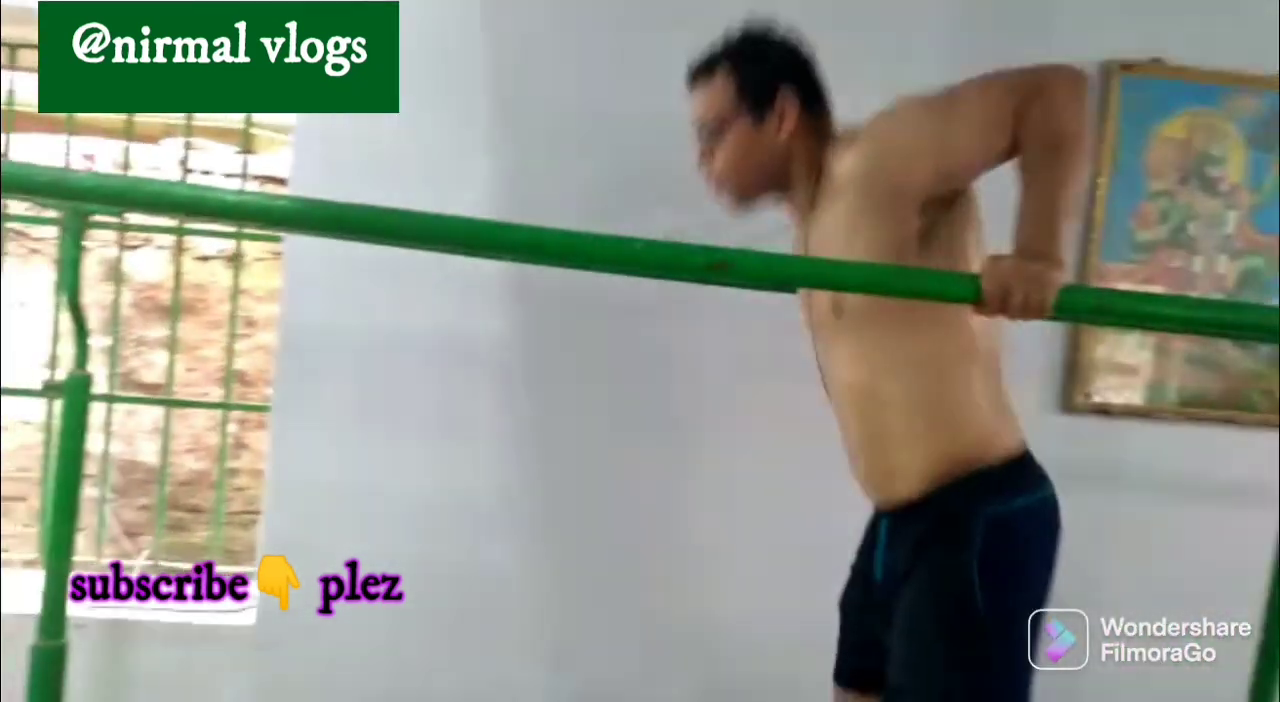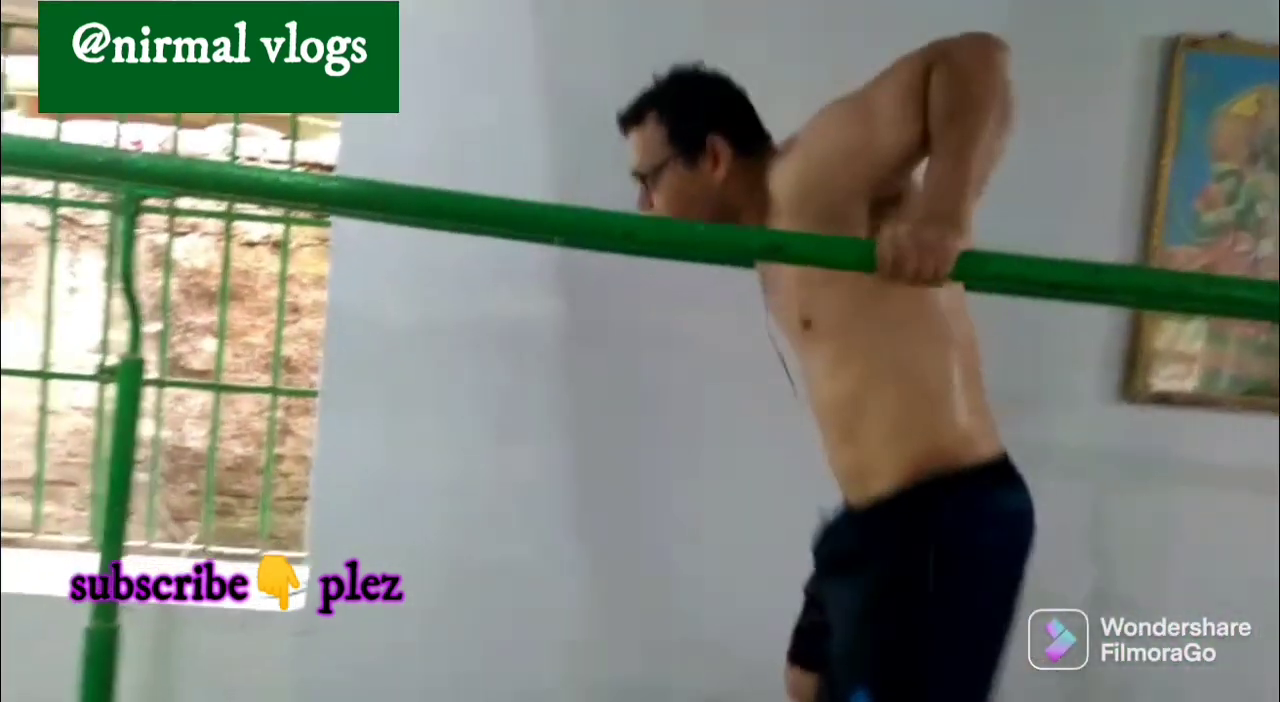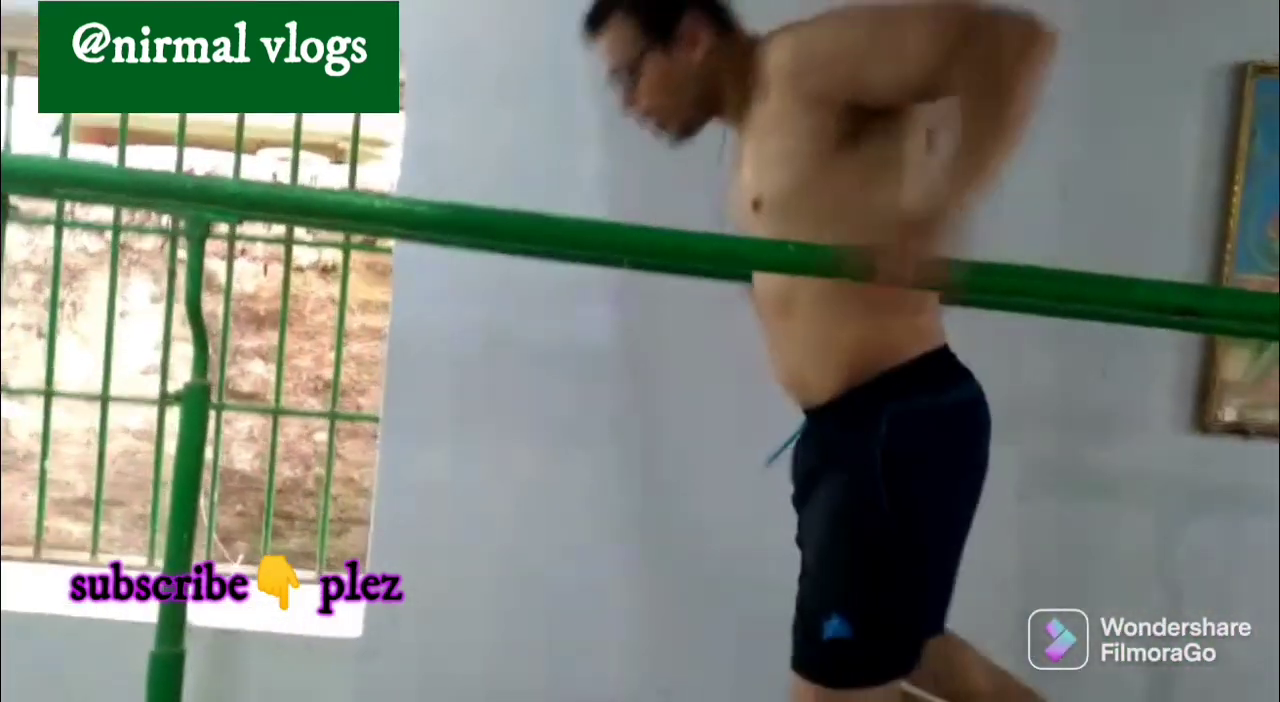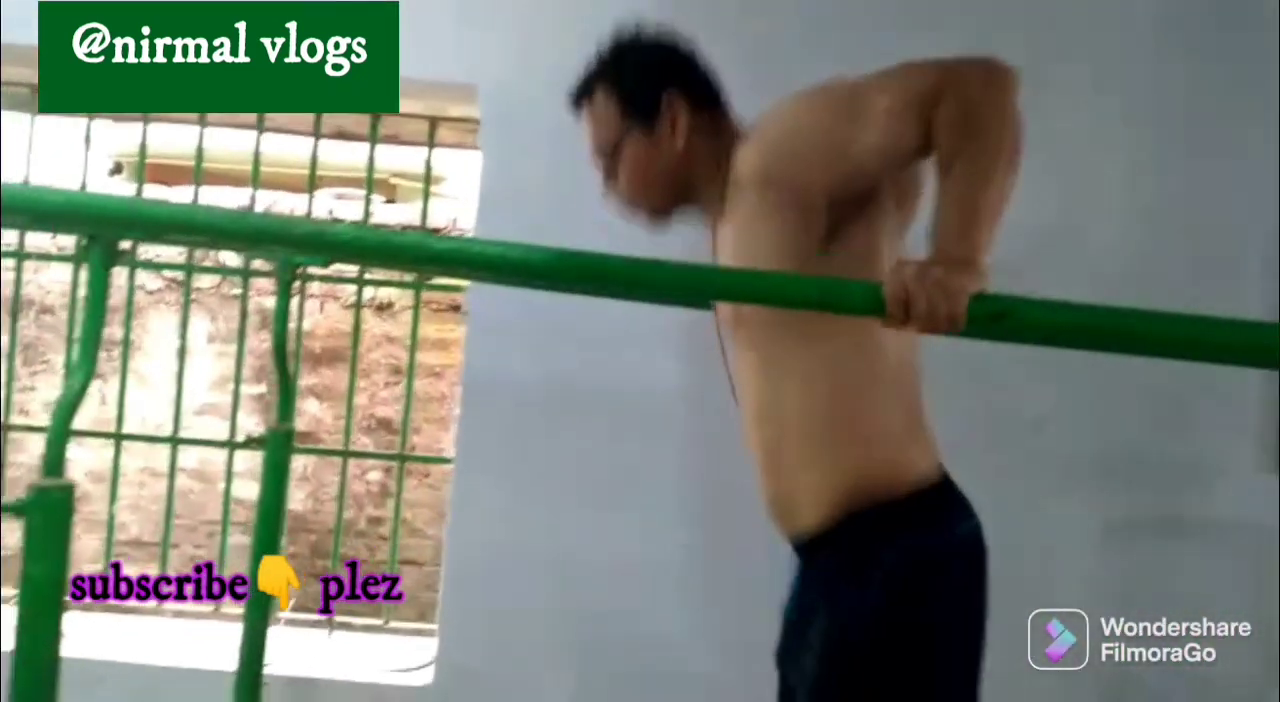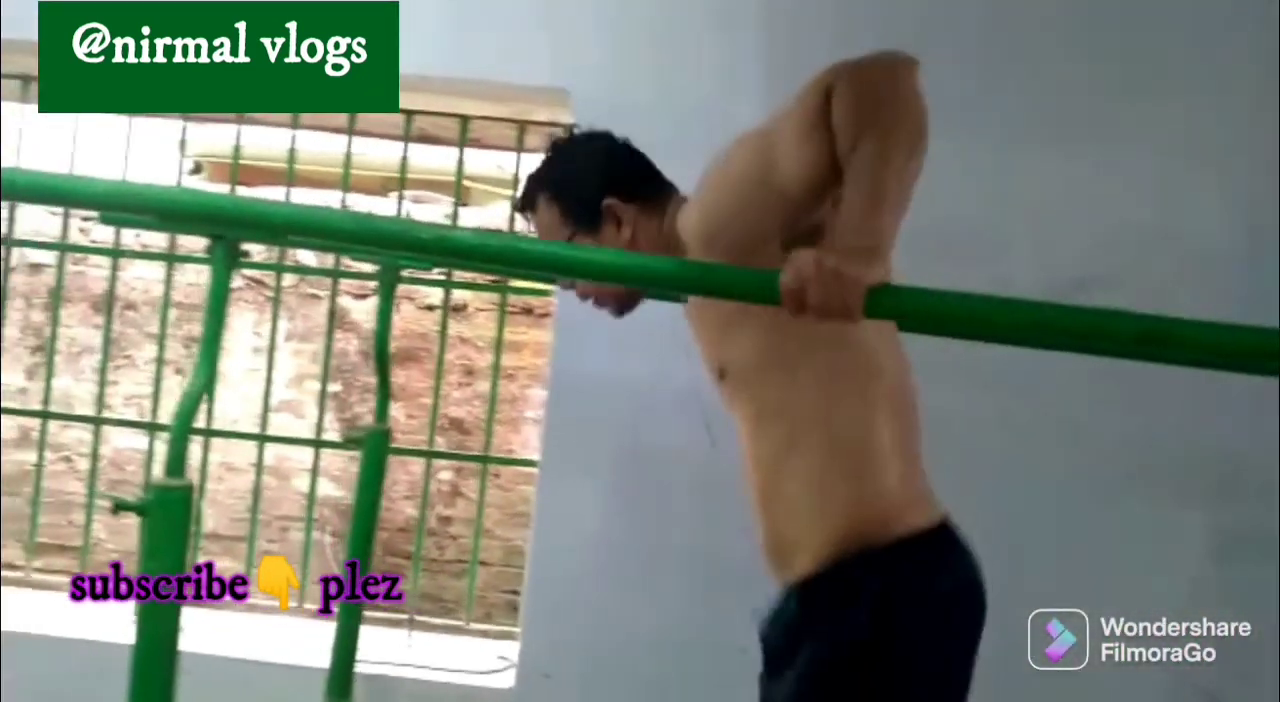
dt=0.4s
person 1, frame 1
left shoulder: (871, 168)
right shoulder: (820, 204)
left elbow: (1058, 89)
left wrist: (1038, 254)
left hip: (981, 524)
right hip: (906, 524)
person 1, frame 2
left shoulder: (813, 179)
right shoulder: (779, 213)
left elbow: (971, 60)
left wrist: (944, 220)
left hip: (945, 520)
right hip: (890, 520)
person 1, frame 3
left shoulder: (804, 64)
right shoulder: (770, 103)
right elbow: (921, 114)
left wrist: (935, 214)
left hip: (896, 427)
right hip: (853, 430)
person 1, frame 4
left shoulder: (776, 166)
right shoulder: (740, 210)
left elbow: (979, 85)
right elbow: (894, 177)
left wrist: (958, 258)
left hip: (899, 564)
person 1, frame 5
left shoulder: (725, 224)
right shoulder: (717, 254)
left elbow: (879, 78)
left wrist: (861, 250)
left hip: (886, 592)
right hip: (843, 594)
